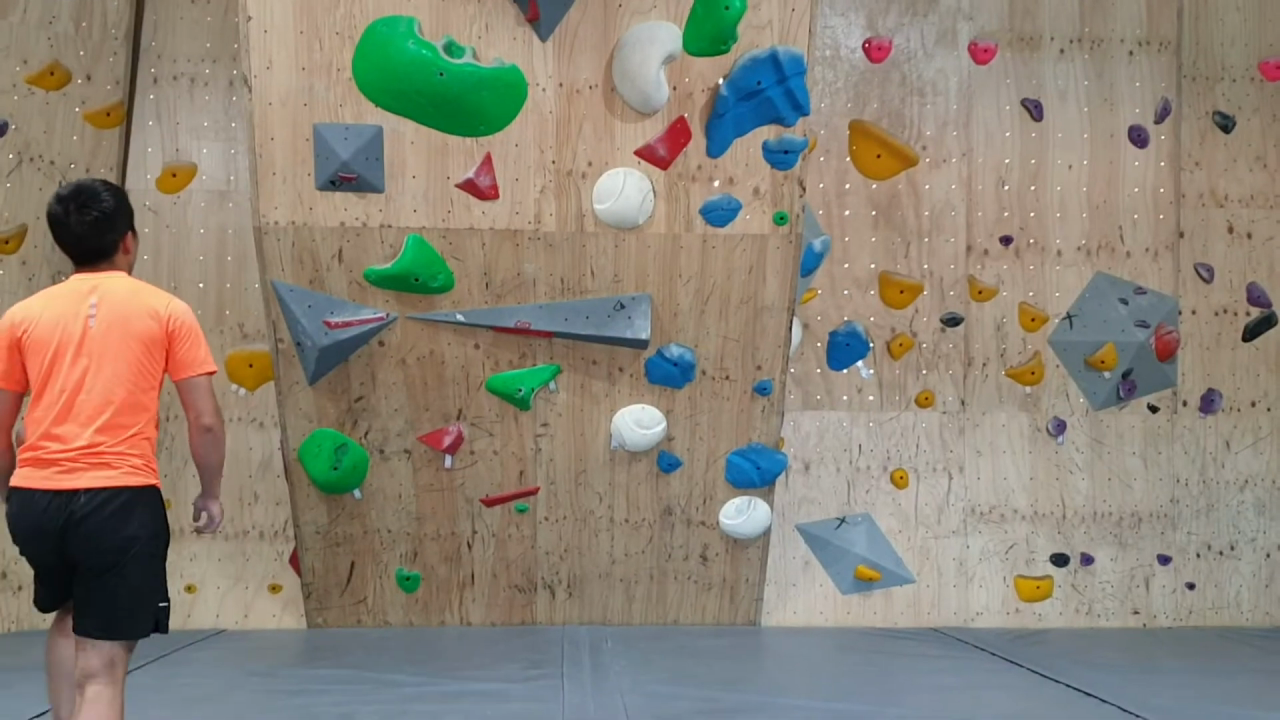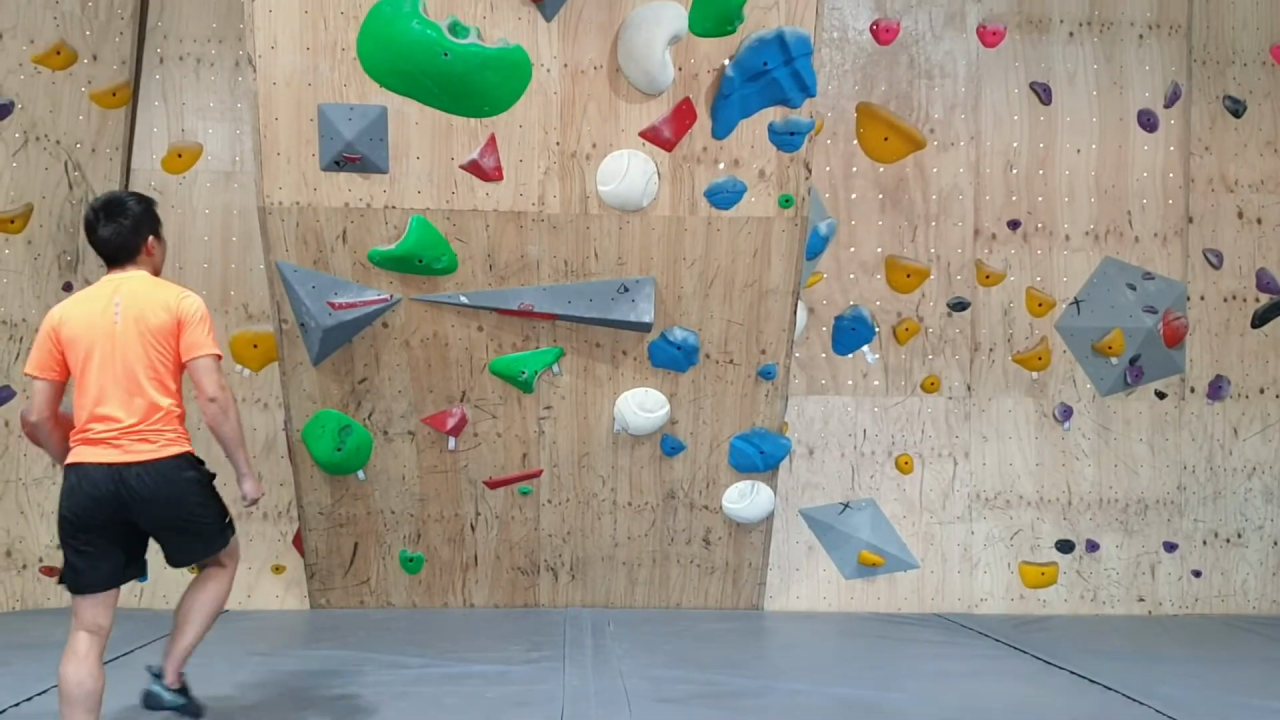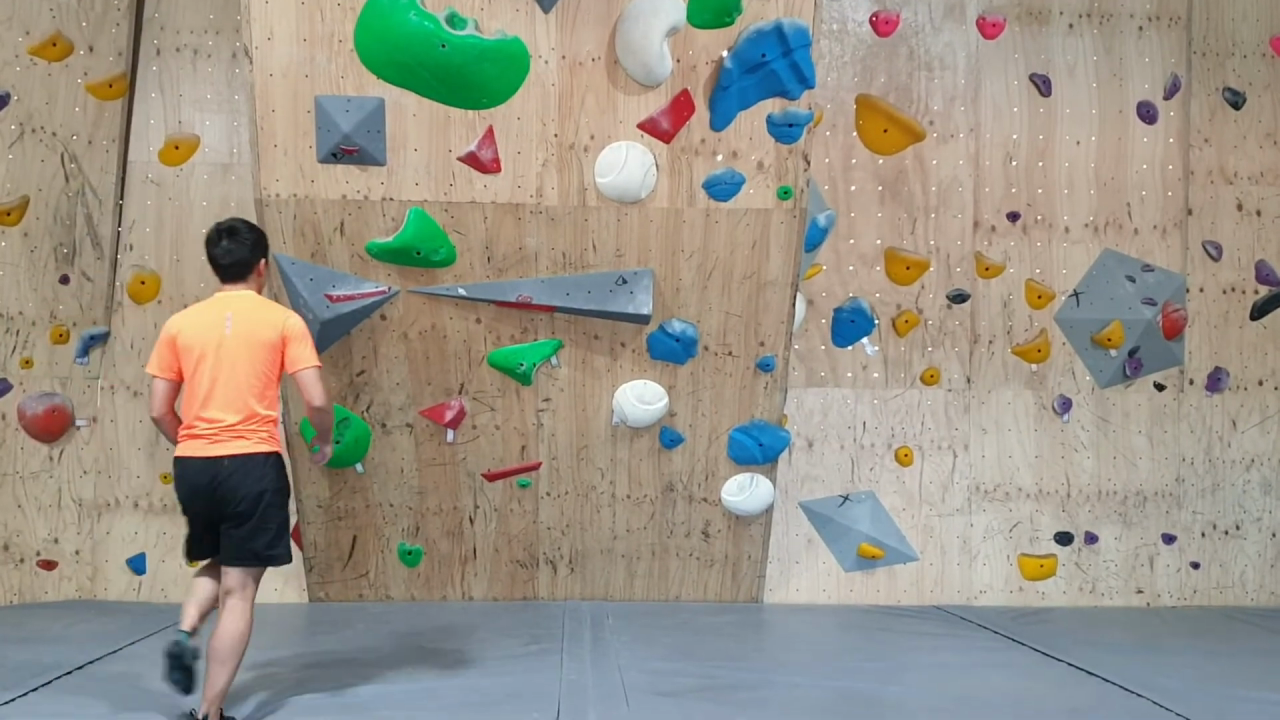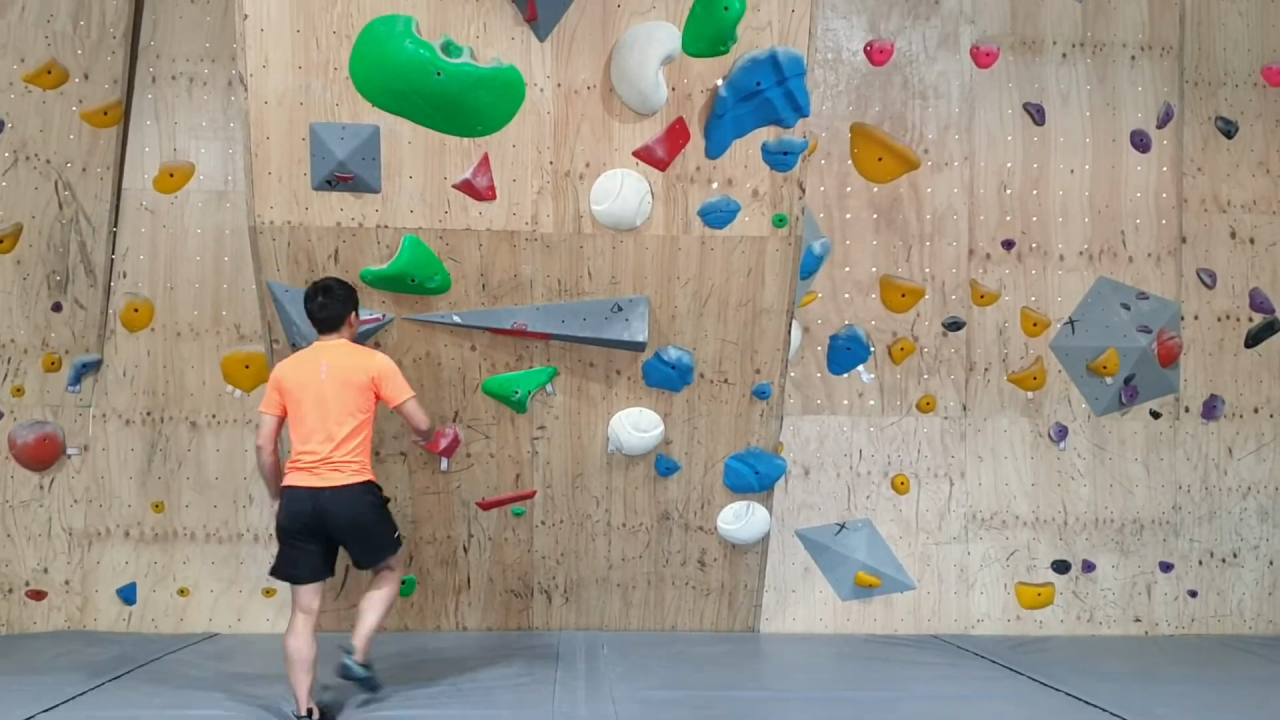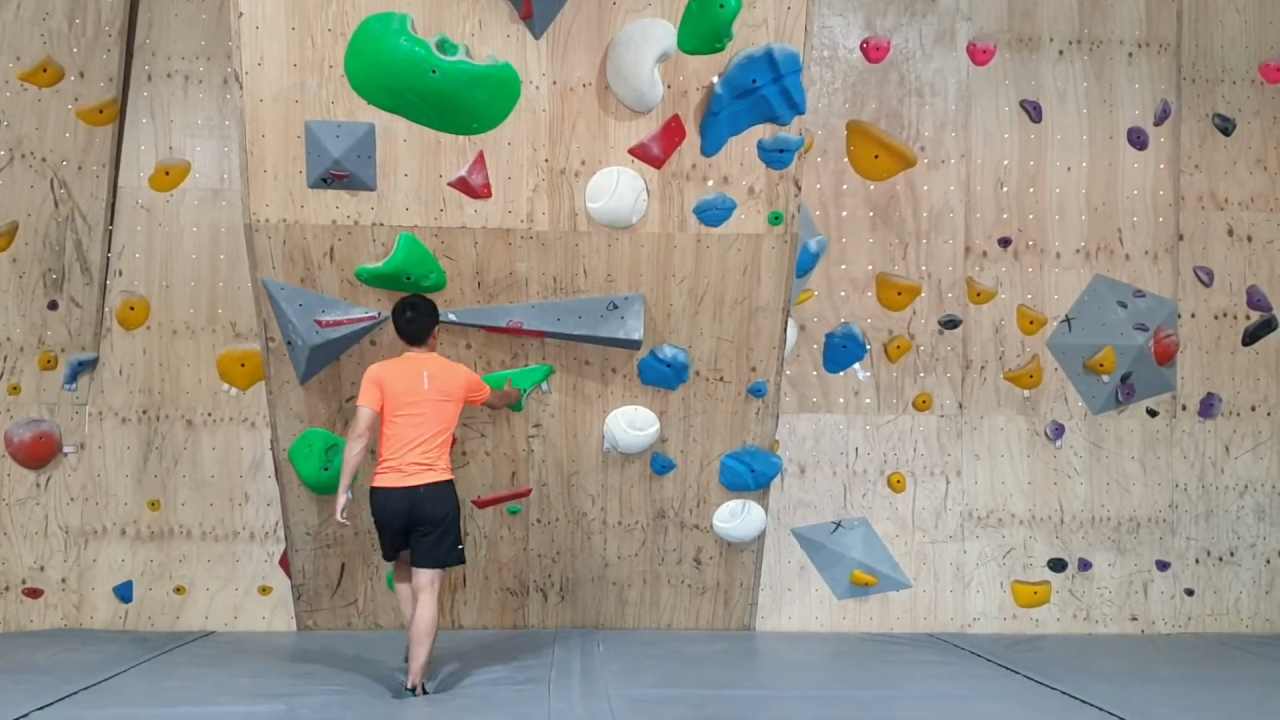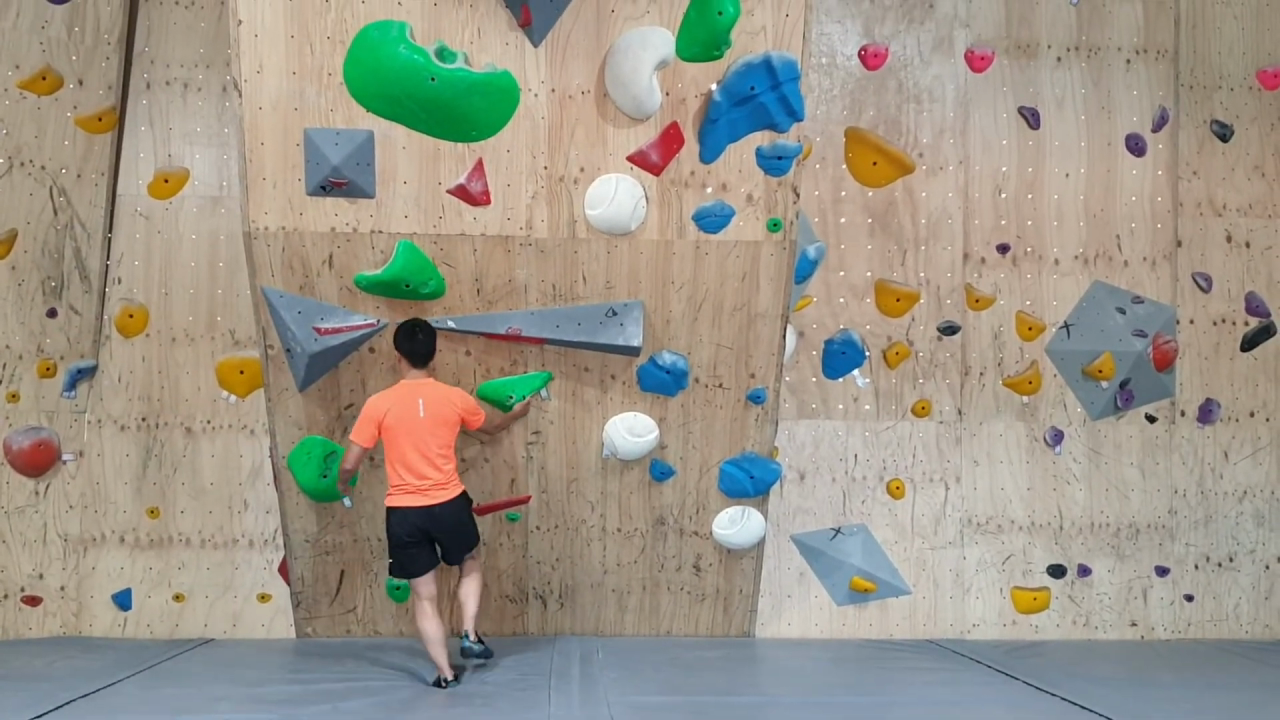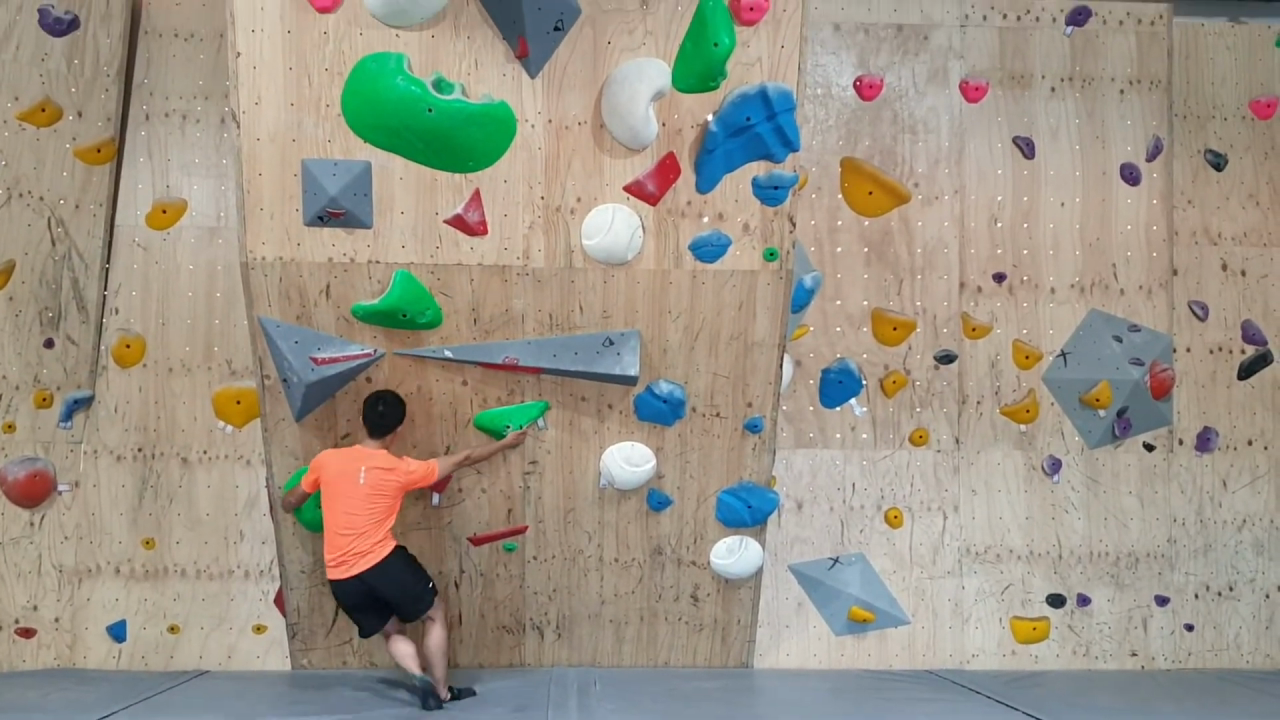
dt=0.7s
person 1, frame 1
right shoulder: (166, 311)
right elbow: (205, 421)
right wrist: (211, 493)
right hip: (121, 501)
left knee: (71, 614)
right knee: (100, 671)
person 1, frame 2
left shoulder: (63, 313)
right shoulder: (181, 303)
left elbow: (40, 417)
right elbow: (214, 396)
right wrist: (245, 471)
left hip: (87, 478)
right hip: (163, 469)
left knee: (88, 627)
right knee: (221, 560)
right ankle: (169, 675)
person 1, frame 3
left shoulder: (179, 323)
right shoulder: (283, 321)
left elbow: (159, 411)
right elbow: (317, 402)
right wrist: (325, 441)
left hip: (192, 467)
right hip: (253, 466)
left knee: (219, 568)
right knee: (239, 593)
left ankle: (184, 635)
person 1, frame 4
left shoulder: (285, 370)
right shoulder: (373, 363)
left elbow: (264, 445)
right elbow: (421, 425)
left wrist: (275, 497)
right wrist: (428, 439)
left hip: (297, 496)
right hip: (351, 493)
left knee: (305, 610)
right knee: (387, 573)
right ankle: (357, 654)
person 1, frame 5
left shoulder: (379, 373)
right shoulder: (459, 375)
left elbow: (360, 434)
right elbow: (496, 401)
left wrist: (343, 489)
right wrist: (512, 395)
left hip: (387, 492)
right hip: (435, 491)
left knee: (401, 566)
right knee: (427, 590)
left ankle: (415, 646)
right ankle: (414, 683)
person 1, frame 6
left shoulder: (378, 404)
right shoulder: (455, 398)
left elbow: (349, 465)
right elbow: (491, 425)
left wrist: (344, 484)
right wrist: (516, 413)
left hip: (402, 513)
right hip: (448, 504)
left knee: (424, 596)
right knee: (471, 562)
left ankle: (446, 674)
right ankle: (470, 635)
person 1, frame 7
left shoulder: (325, 461)
right shoulder: (402, 470)
left elbow: (290, 503)
right elbow: (462, 459)
left wrist: (289, 502)
right wrist: (505, 444)
left hip: (342, 581)
right hip: (384, 564)
left knee: (393, 632)
right knee: (435, 616)
left ankle: (419, 678)
right ankle: (442, 692)
